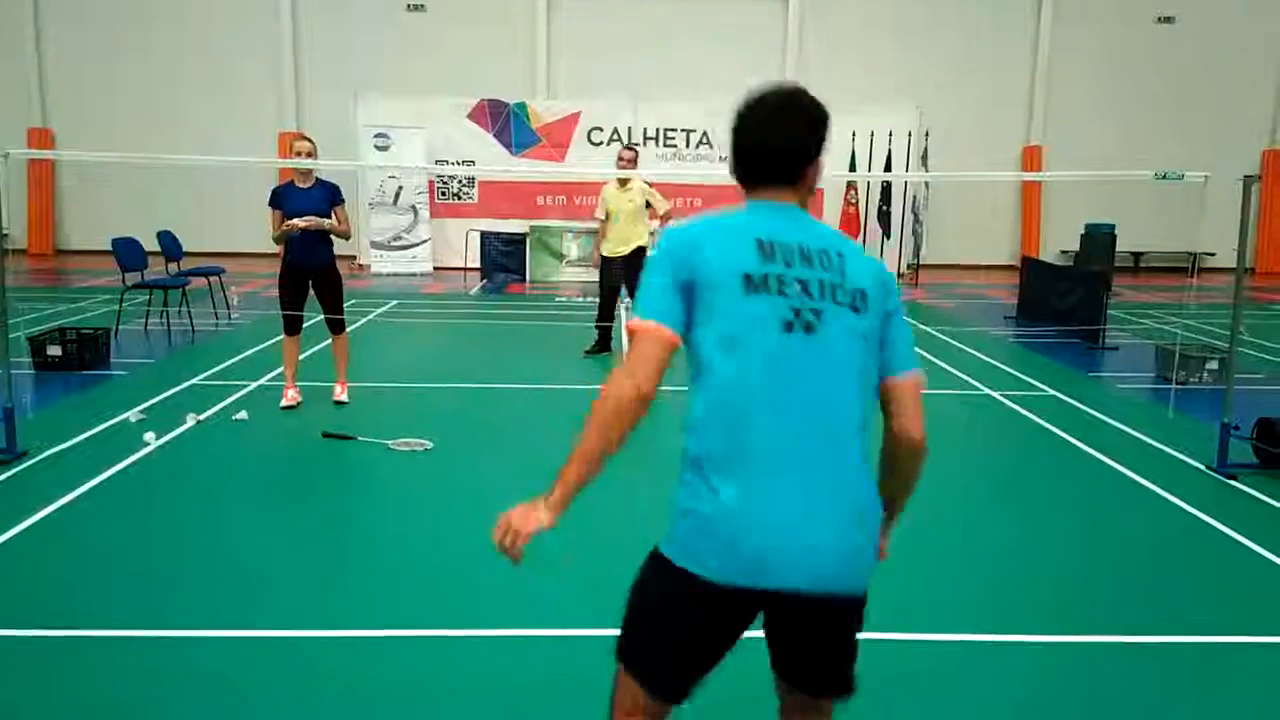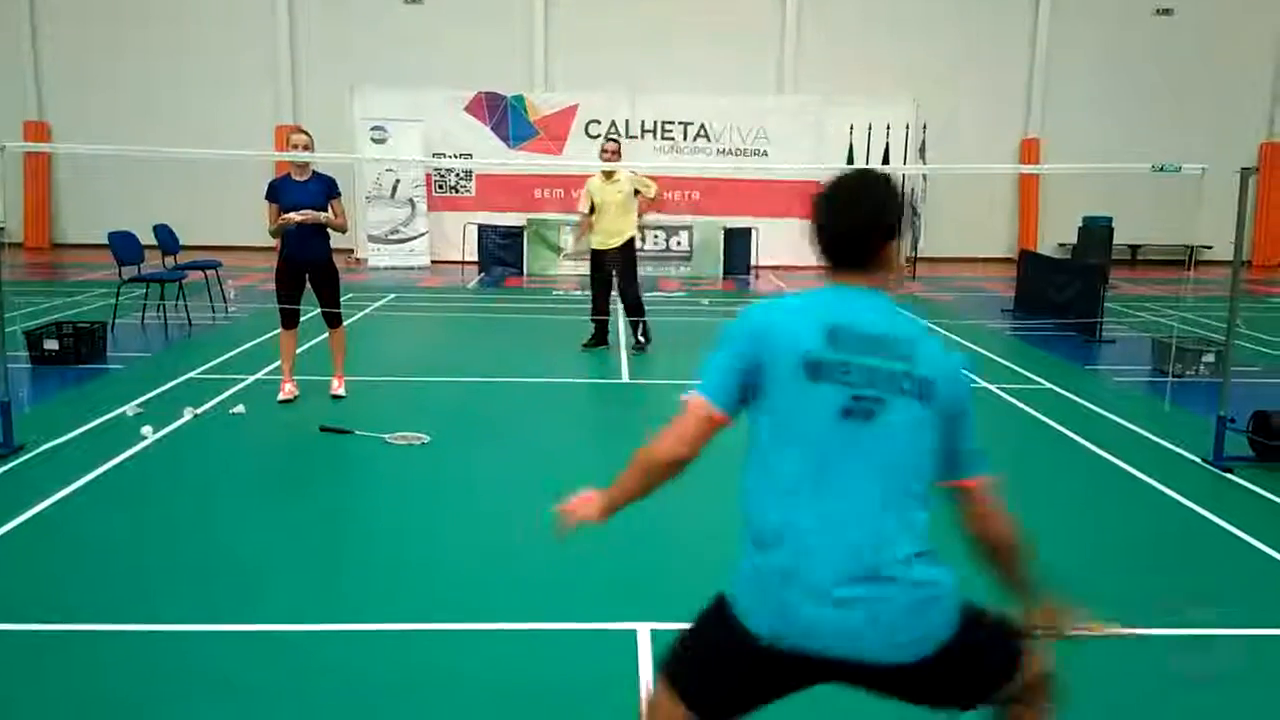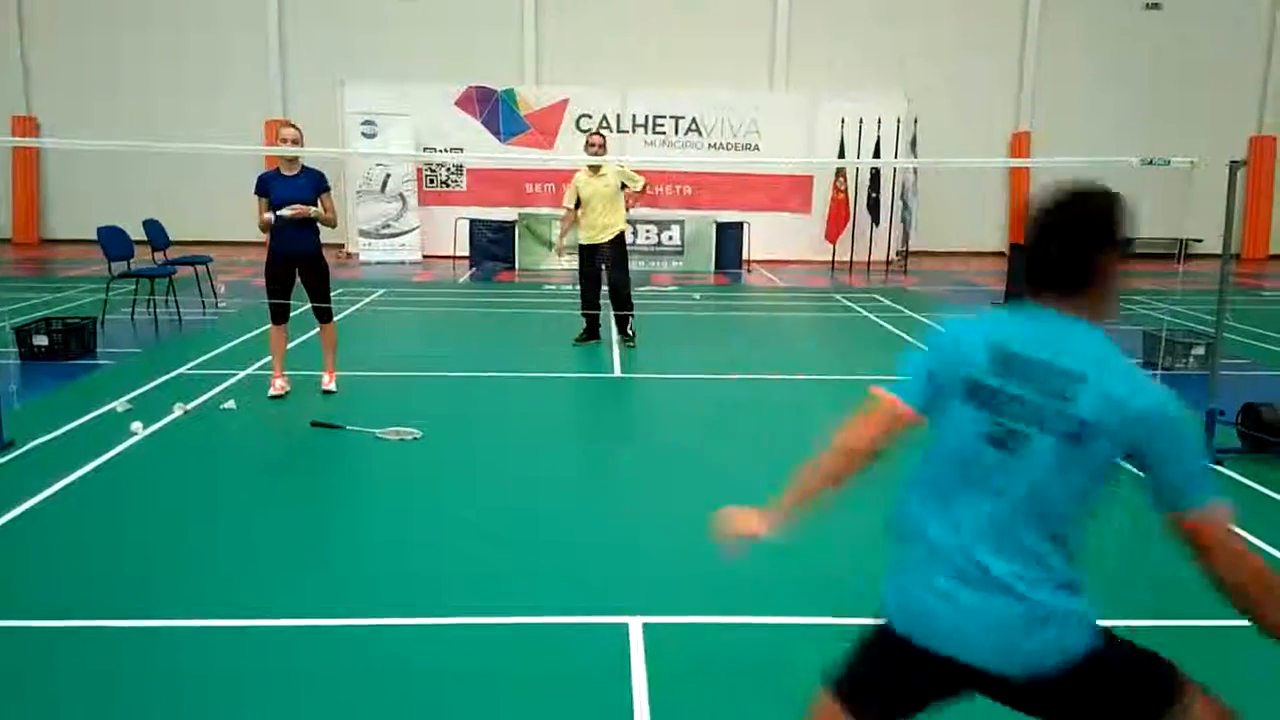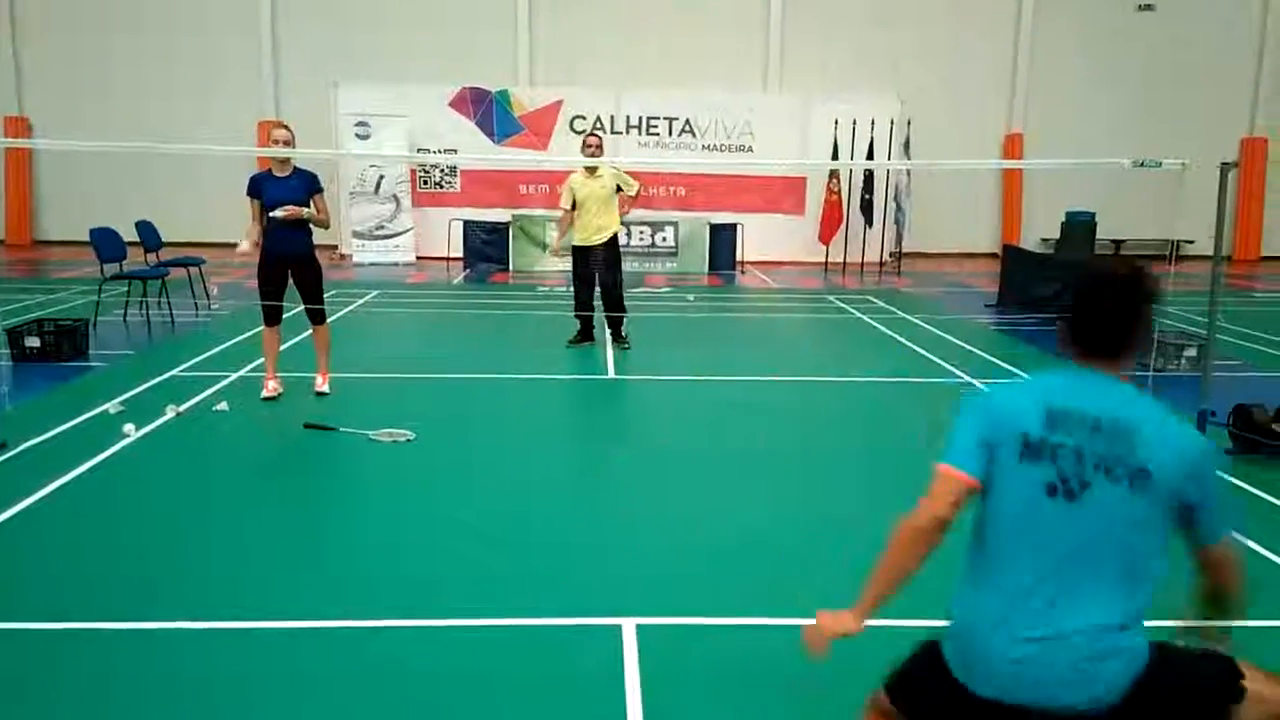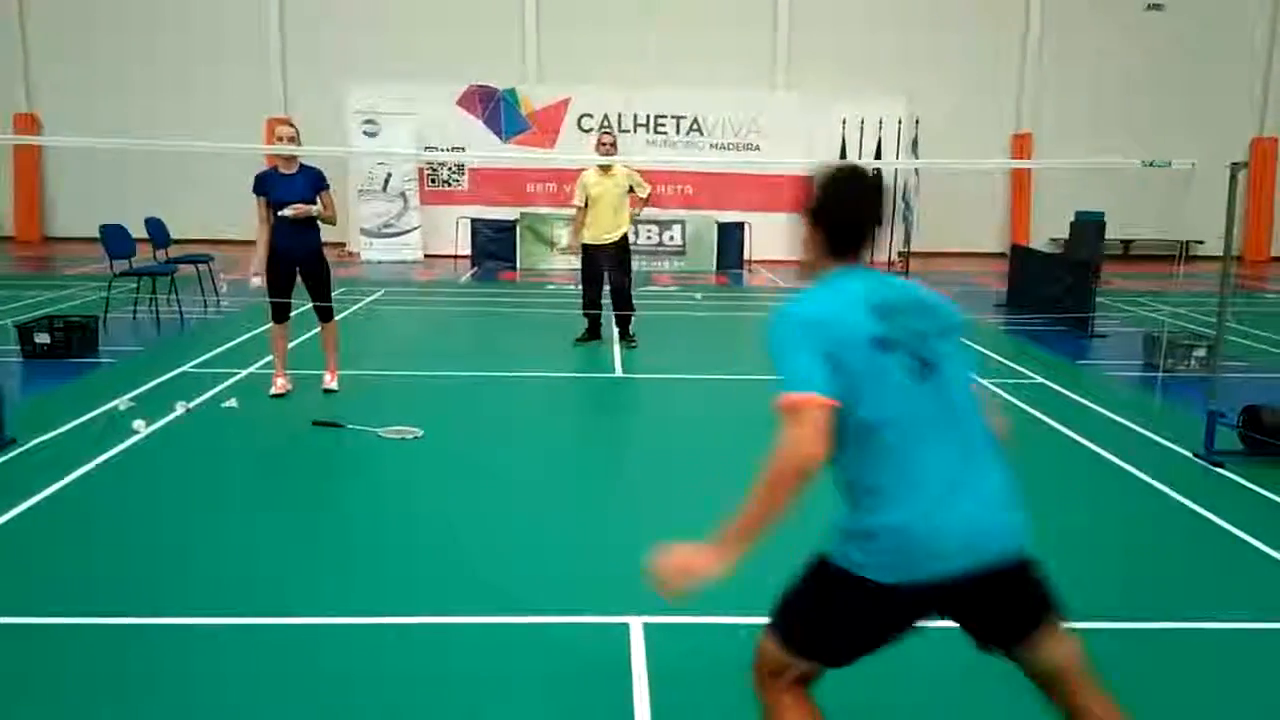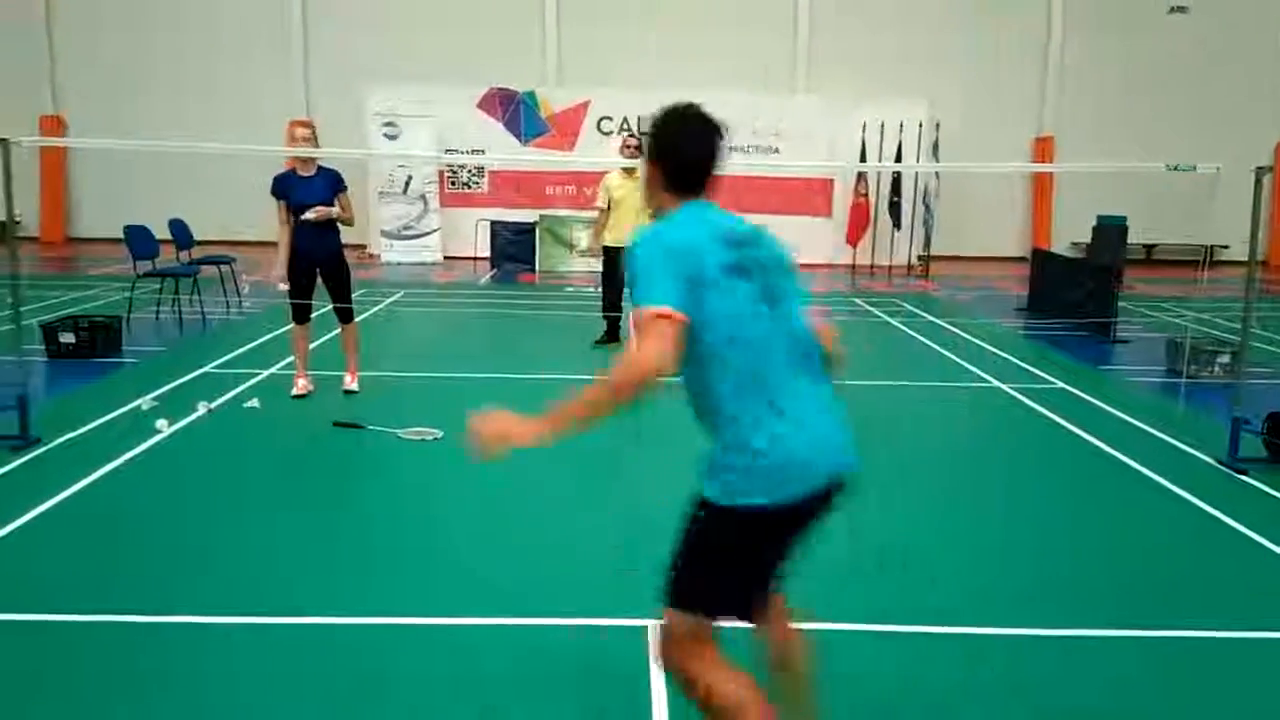
dt=0.2s
person 1, frame 1
left shoulder: (689, 246)
right shoulder: (869, 273)
left elbow: (635, 386)
right elbow: (910, 432)
left wrist: (551, 503)
right wrist: (881, 520)
left hip: (719, 542)
right hip: (838, 550)
person 1, frame 2
left shoulder: (761, 324)
right shoulder: (938, 362)
left elbow: (674, 447)
right elbow: (988, 522)
left wrist: (603, 504)
right wrist: (1034, 601)
left hip: (780, 608)
right hip: (909, 617)
person 1, frame 3
left shoulder: (960, 339)
right shoulder: (1144, 403)
left elbow: (862, 440)
right elbow: (1222, 553)
left wrist: (773, 515)
left hip: (923, 616)
right hip: (1038, 639)
person 1, frame 4
left shoulder: (997, 405)
right shoulder: (1182, 446)
left elbow: (933, 516)
right elbow: (1221, 570)
left wrist: (857, 611)
right wrist: (1211, 618)
left hip: (985, 660)
right hip: (1103, 673)
person 1, frame 5
left shoulder: (803, 316)
right shoulder: (929, 306)
left elbow: (805, 449)
left wrist: (719, 550)
left hip: (888, 553)
right hip: (990, 538)
left knee: (776, 674)
right knee: (1065, 671)
person 1, frame 6
left shoulder: (662, 243)
right shoulder: (759, 240)
left elbow: (652, 359)
right elbow: (825, 344)
left wrist: (538, 428)
left hip: (761, 468)
right hip: (828, 451)
left knee: (686, 647)
right knee: (754, 593)
person 2, frame 1
left shoulder: (330, 190)
right shoulder: (280, 193)
left elbow: (346, 232)
right elbow: (276, 237)
left wrist: (324, 224)
right wrist: (286, 230)
left hip: (324, 267)
right hip: (293, 268)
left knee: (336, 325)
right knee: (291, 328)
left ankle: (341, 383)
right ankle: (290, 387)
person 2, frame 2
left shoulder: (327, 183)
right shoulder: (277, 186)
left elbow: (343, 225)
right elbow: (273, 231)
left wrist: (320, 217)
right wrist: (282, 224)
left hip: (321, 261)
right hip: (289, 262)
left knee: (333, 319)
right knee: (288, 321)
left ankle: (338, 377)
right ankle: (287, 381)
person 2, frame 3
left shoulder: (316, 177)
right shoulder: (266, 180)
left elbow: (332, 220)
right elbow: (263, 226)
left wrist: (310, 211)
right wrist: (266, 220)
left hip: (311, 255)
right hip: (279, 257)
left knee: (324, 314)
right knee: (278, 317)
left ankle: (329, 373)
right ankle: (278, 377)
person 2, frame 4
left shoulder: (308, 178)
right shoulder: (258, 181)
left elbow: (325, 221)
right elbow: (257, 225)
left wrist: (303, 213)
right wrist: (250, 241)
left hip: (303, 256)
right hip: (271, 258)
left knee: (317, 316)
right knee: (271, 319)
left ankle: (322, 374)
right ankle: (271, 378)
person 2, frame 5
left shoulder: (314, 175)
right shoulder: (264, 179)
left elbow: (332, 217)
right elbow: (264, 223)
left wrist: (312, 210)
right wrist: (259, 259)
left hip: (311, 253)
right hip: (280, 256)
left knee: (325, 313)
right knee: (279, 316)
left ankle: (331, 371)
right ankle: (280, 375)
person 2, frame 6
left shoulder: (332, 177)
right shoulder: (282, 181)
left elbow: (350, 219)
right elbow: (284, 226)
left wrist: (331, 212)
right wrist: (281, 264)
left hip: (332, 254)
right hip: (300, 257)
left knee: (345, 314)
right knee: (300, 317)
left ankle: (351, 373)
right ankle: (301, 376)
person 3, frame 1
left shoulder: (642, 188)
right shoulder: (607, 190)
left elbow: (665, 211)
right elbow: (603, 223)
right wrist: (596, 250)
left hip: (634, 253)
right hip: (609, 253)
right knee: (606, 301)
right ankle: (603, 342)
person 3, frame 2
left shoulder: (630, 178)
right shoulder: (591, 183)
left elbow: (653, 190)
right elbow: (585, 216)
left wrist: (641, 211)
left hip: (624, 244)
right hip: (599, 246)
left knee: (630, 293)
right knee: (599, 294)
left ankle: (642, 335)
right ankle: (600, 336)
person 3, frame 3
left shoulder: (617, 172)
right shoulder: (578, 179)
left elbow: (640, 183)
right elbow: (570, 211)
left wrist: (631, 203)
right wrist: (561, 238)
left hip: (614, 239)
right hip: (587, 241)
left knee: (619, 287)
right knee: (588, 289)
left ankle: (627, 330)
right ankle: (591, 330)
person 3, frame 4
left shoulder: (613, 175)
right shoulder: (573, 179)
left elbow: (635, 187)
right elbow: (567, 213)
left wrist: (626, 208)
right wrist: (558, 238)
left hip: (607, 241)
right hip: (581, 243)
left knee: (612, 289)
right knee: (582, 291)
left ankle: (618, 332)
right ankle: (585, 332)
person 3, frame 5
left shoulder: (626, 174)
right shoulder: (586, 177)
left elbow: (646, 191)
right elbow: (581, 210)
left wrist: (637, 209)
right wrist: (574, 236)
left hip: (618, 240)
right hip: (591, 241)
left knee: (621, 288)
right knee: (591, 289)
left ankle: (626, 331)
right ankle: (592, 330)
person 3, frame 6
right shoulder: (609, 179)
right elbow: (603, 213)
right wrist: (596, 239)
right hip: (612, 244)
right knee: (611, 291)
right ankle: (611, 332)
